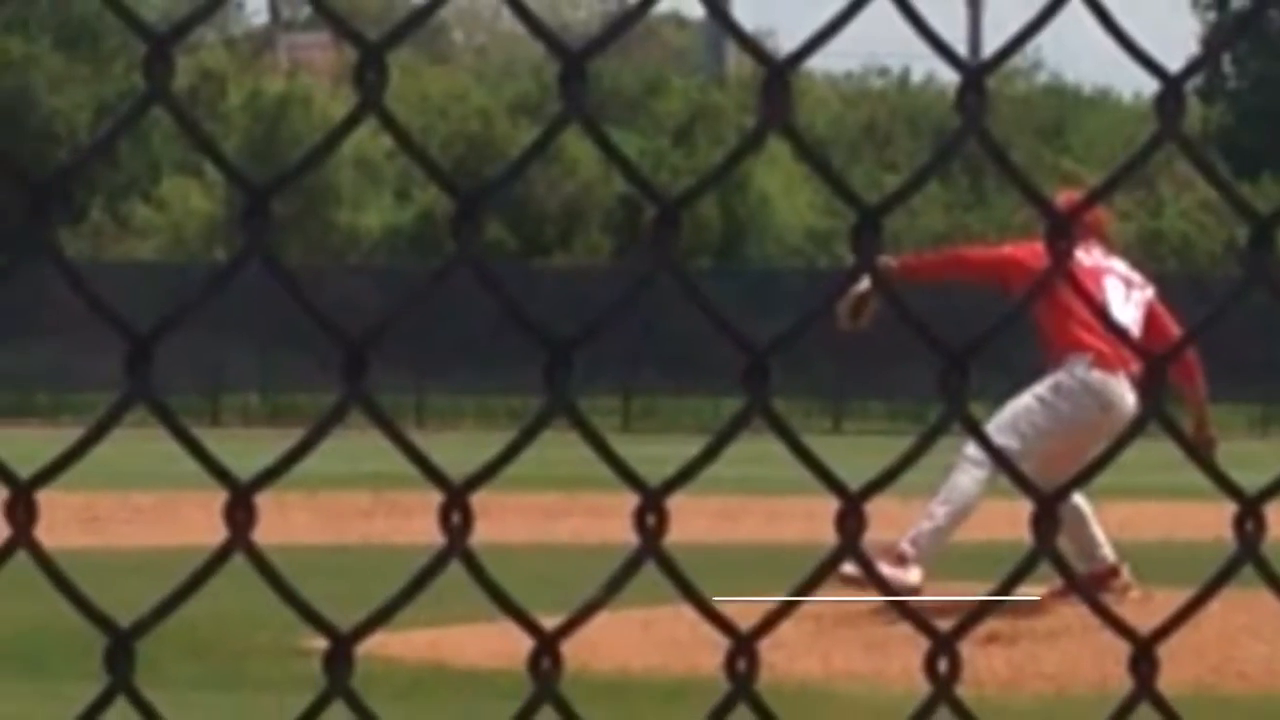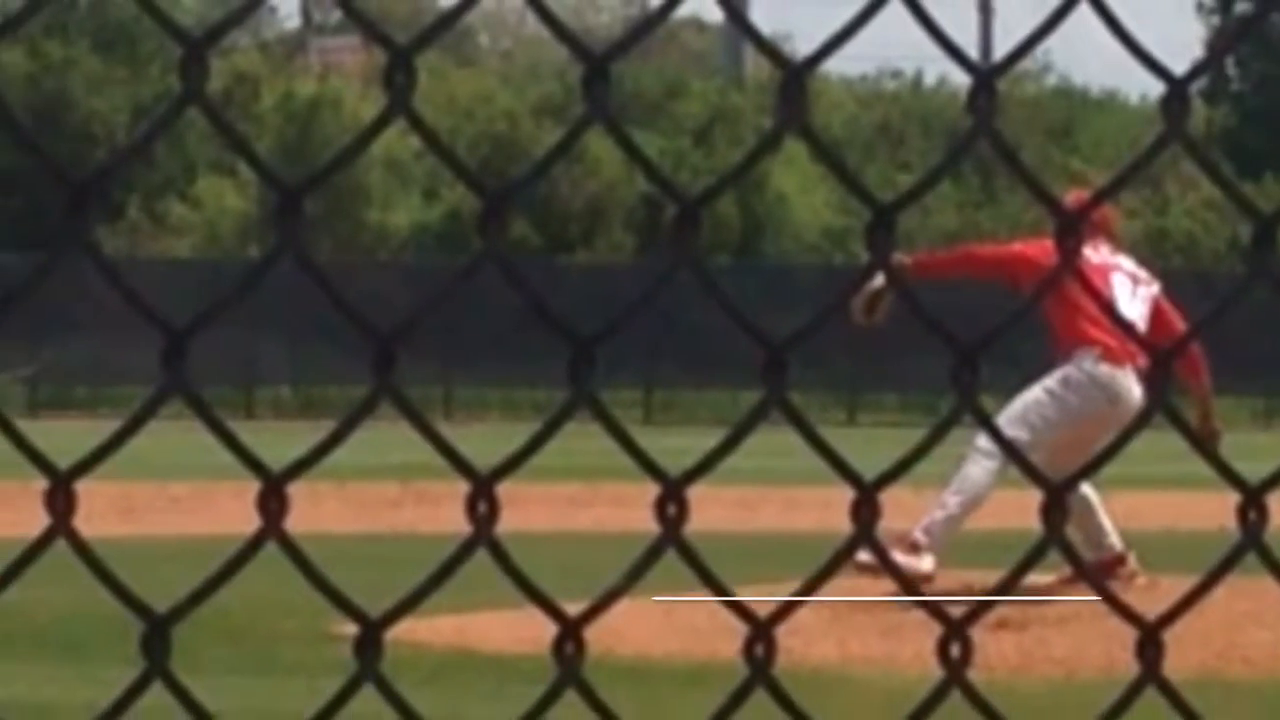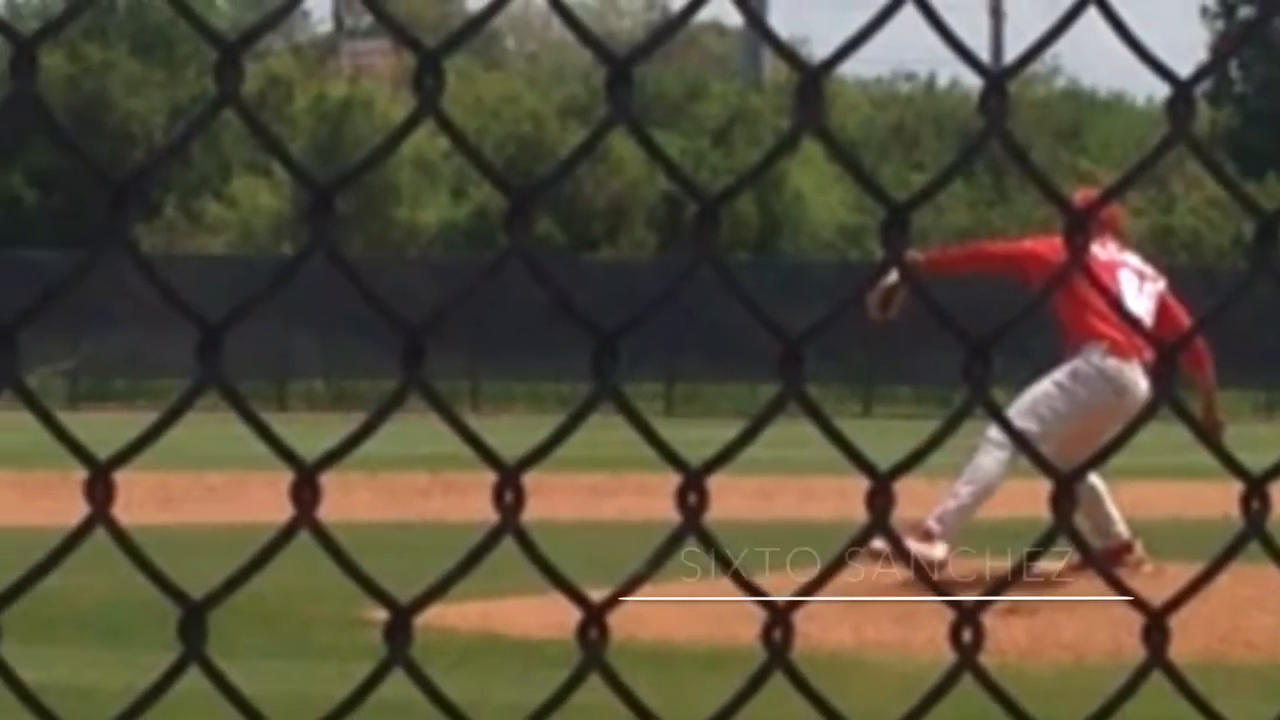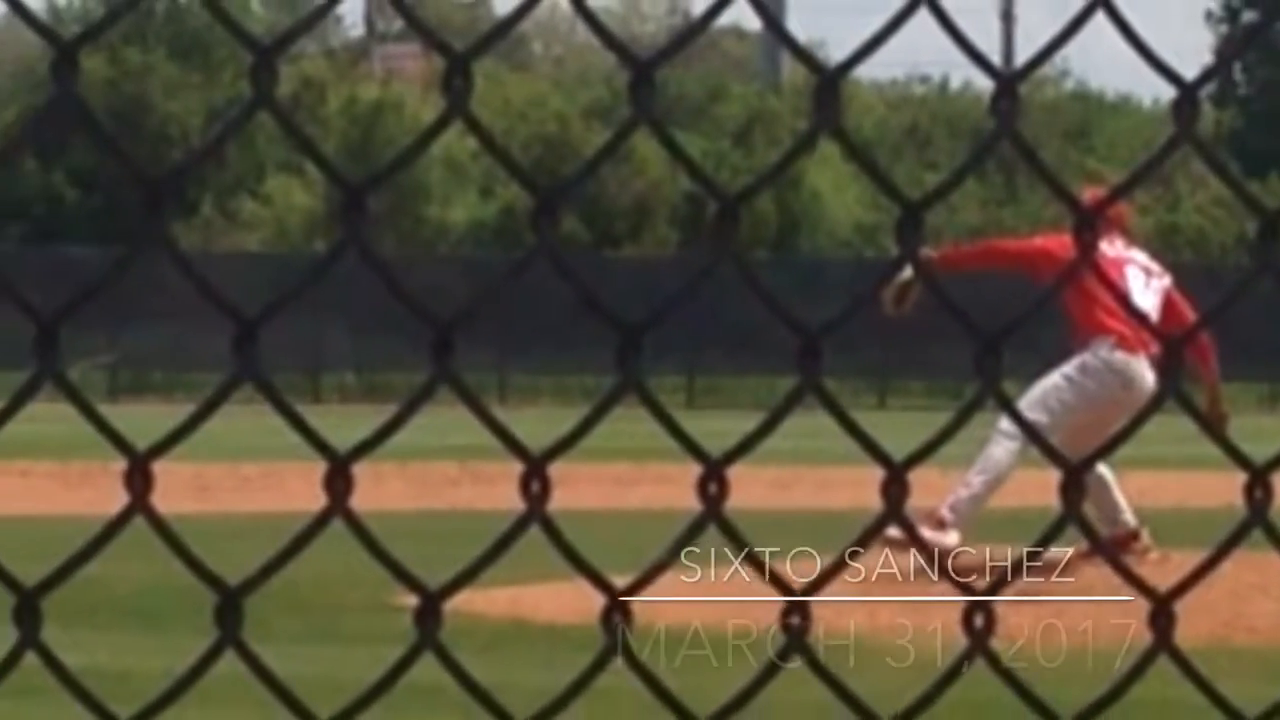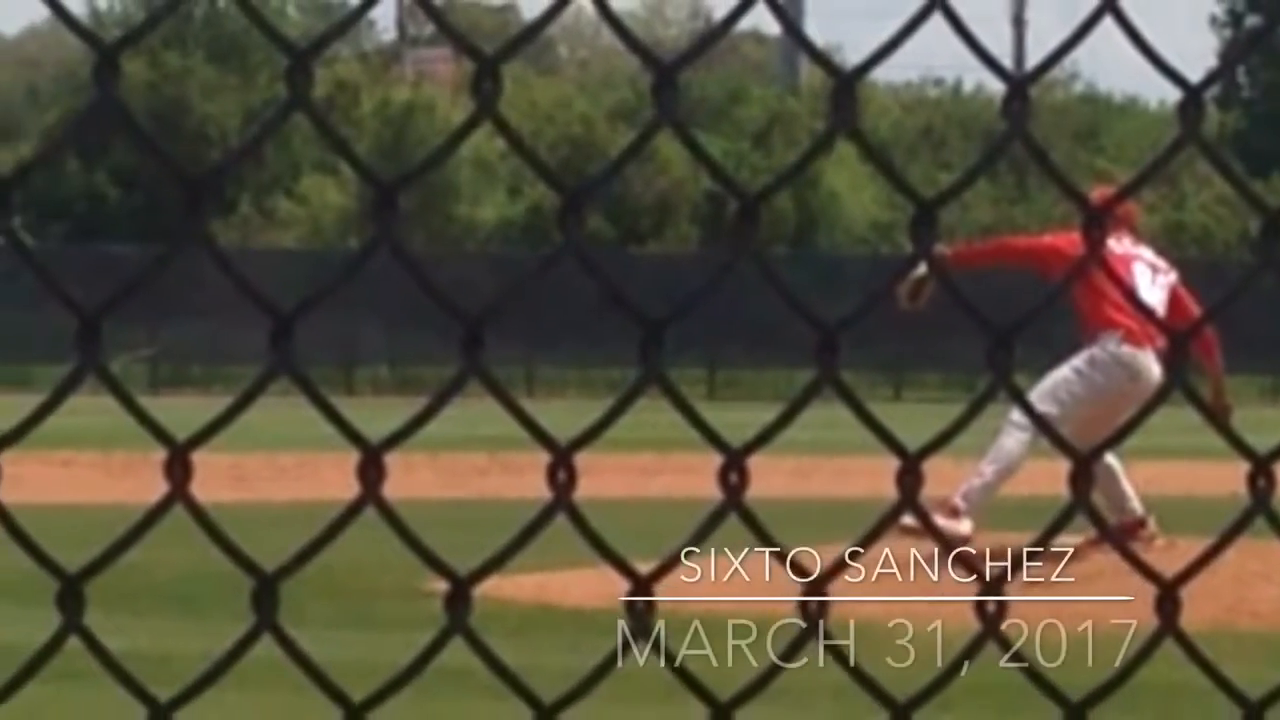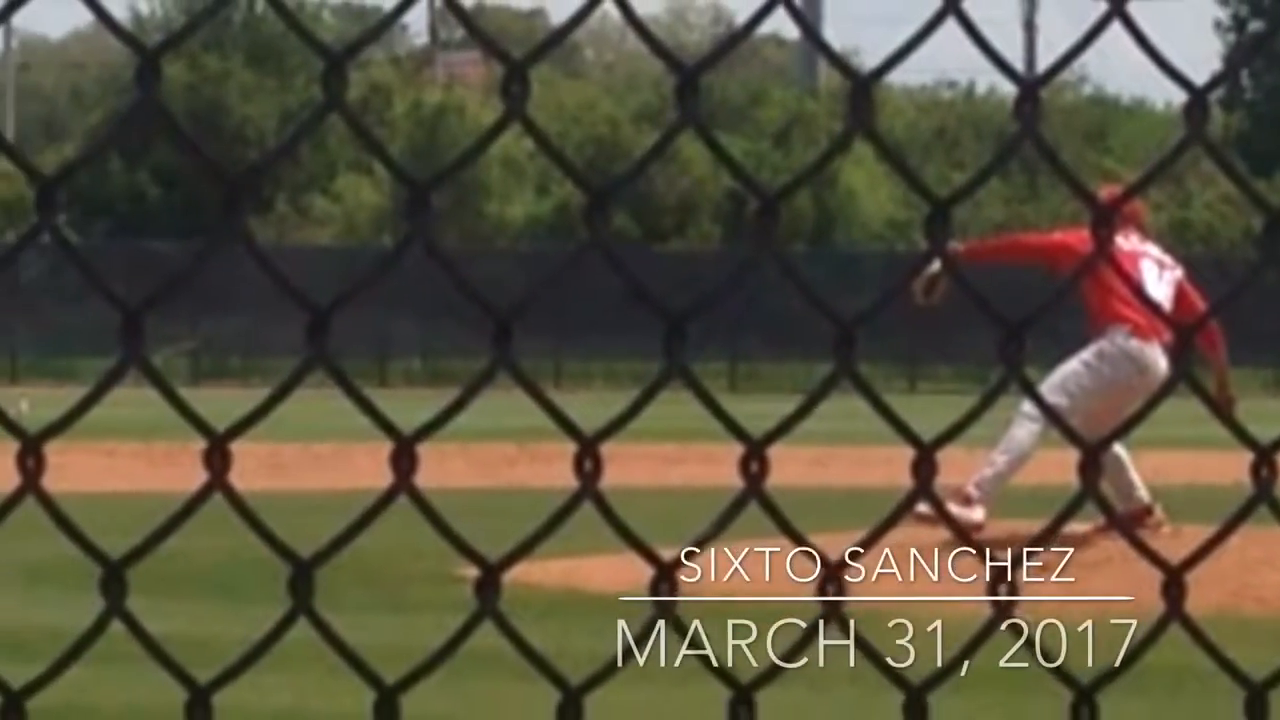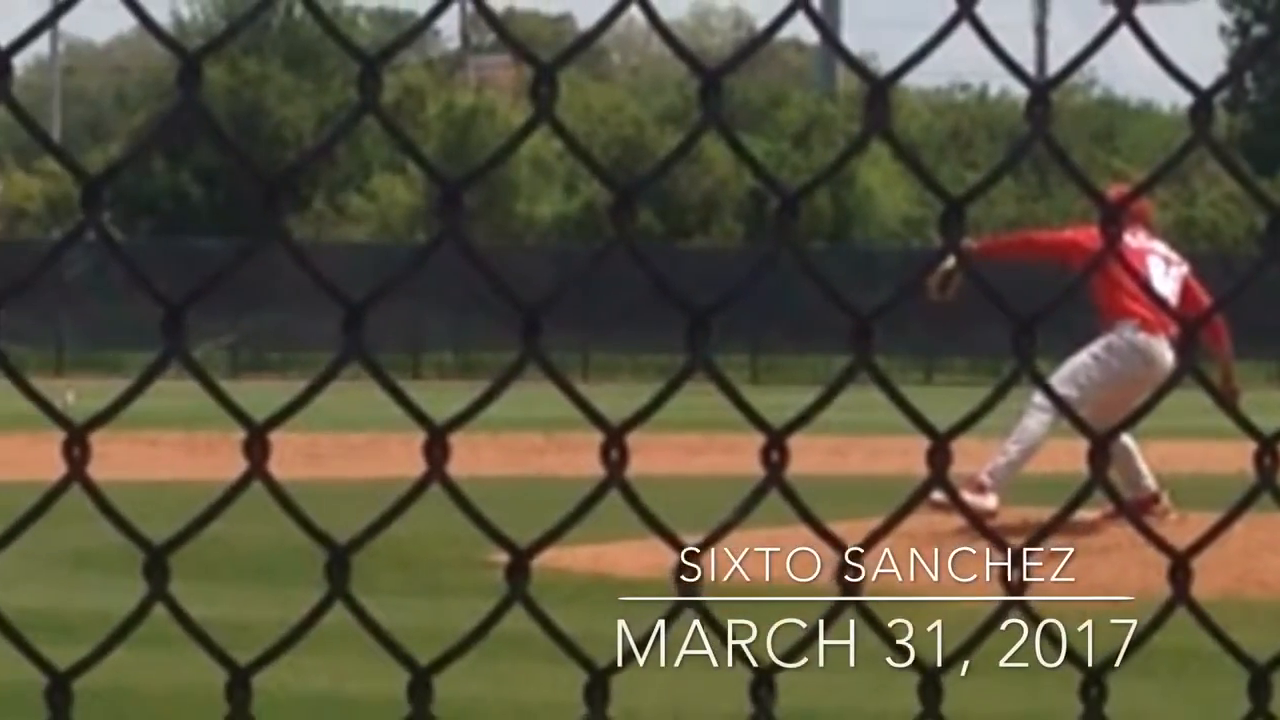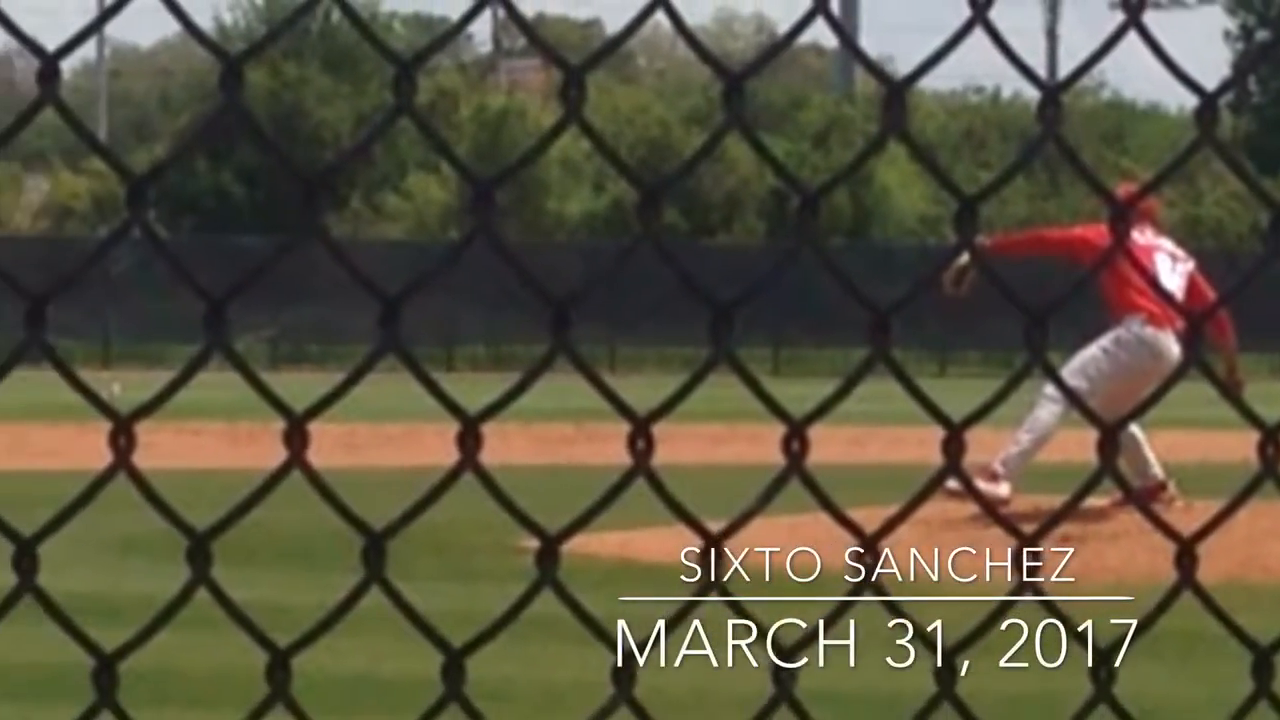
dt=0.3s
person 1, frame 1
left shoulder: (1053, 257)
right shoulder: (1135, 280)
left elbow: (972, 260)
right elbow: (1180, 350)
right wrist: (1201, 420)
left hip: (1084, 379)
right hip: (1123, 399)
left knee: (981, 453)
right knee: (1048, 477)
right ankle: (1103, 568)
person 1, frame 2
left shoulder: (1060, 255)
right shoulder: (1141, 277)
left elbow: (984, 257)
right elbow: (1184, 344)
left wrist: (910, 265)
right wrist: (1205, 411)
left hip: (1091, 372)
right hip: (1130, 391)
left knee: (993, 444)
right knee: (1056, 467)
right ankle: (1110, 557)
person 1, frame 3
left shoulder: (1069, 252)
right shoulder: (1148, 273)
left elbow: (996, 254)
right elbow: (1189, 338)
left wrist: (922, 263)
right wrist: (1209, 403)
left hip: (1100, 366)
right hip: (1136, 384)
left knee: (1004, 436)
right knee: (1065, 457)
left ankle: (932, 537)
right ankle: (1117, 544)
person 1, frame 4
left shoulder: (1079, 249)
right shoulder: (1154, 270)
left elbow: (1006, 252)
right elbow: (1195, 333)
left wrist: (936, 260)
right wrist: (1214, 396)
left hip: (1107, 359)
right hip: (1143, 378)
left knee: (1014, 427)
right knee: (1075, 449)
left ankle: (945, 524)
right ankle: (1125, 532)
person 1, frame 5
left shoulder: (1087, 246)
right shoulder: (1160, 267)
left elbow: (1018, 248)
right elbow: (1200, 327)
left wrist: (949, 257)
right wrist: (1217, 389)
left hip: (1115, 353)
right hip: (1149, 370)
left knee: (1026, 418)
right knee: (1083, 438)
left ankle: (958, 512)
right ankle: (1132, 521)
person 1, frame 6
left shoulder: (1097, 244)
right shoulder: (1167, 263)
left elbow: (1028, 246)
right elbow: (1204, 322)
left wrist: (962, 253)
right wrist: (1222, 381)
left hip: (1123, 346)
right hip: (1156, 363)
left knee: (1036, 409)
right knee: (1092, 430)
left ankle: (971, 499)
right ankle: (1140, 507)
person 1, frame 7
left shoulder: (1105, 241)
right shoulder: (1173, 260)
left elbow: (1038, 243)
right elbow: (1209, 316)
left wrist: (975, 250)
right wrist: (1227, 374)
left hip: (1131, 341)
right hip: (1163, 356)
left knee: (1047, 401)
right knee: (1100, 419)
left ankle: (984, 488)
right ankle: (1147, 495)
person 1, frame 8
left shoulder: (1113, 238)
right shoulder: (1179, 256)
left elbow: (1049, 240)
right elbow: (1214, 311)
left wrist: (988, 247)
right wrist: (1231, 366)
left hip: (1138, 334)
right hip: (1169, 350)
left knee: (1058, 392)
right knee: (1109, 411)
left ankle: (998, 476)
right ankle: (1154, 483)
